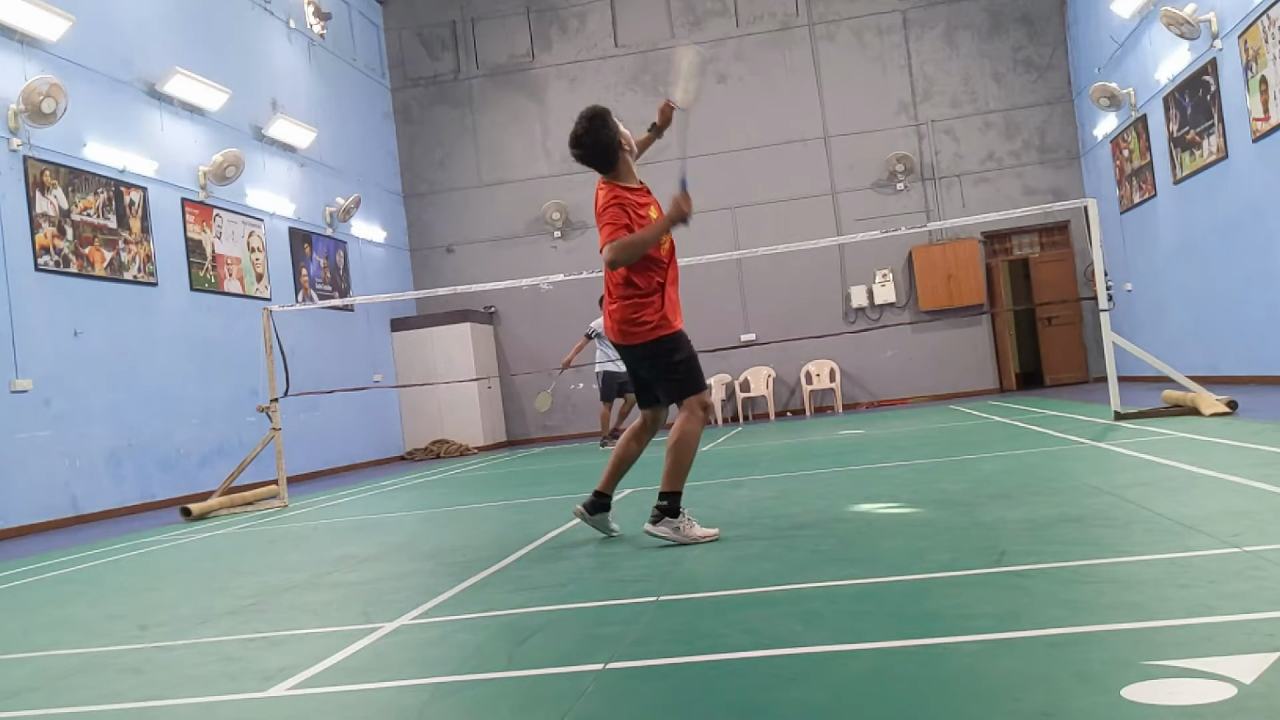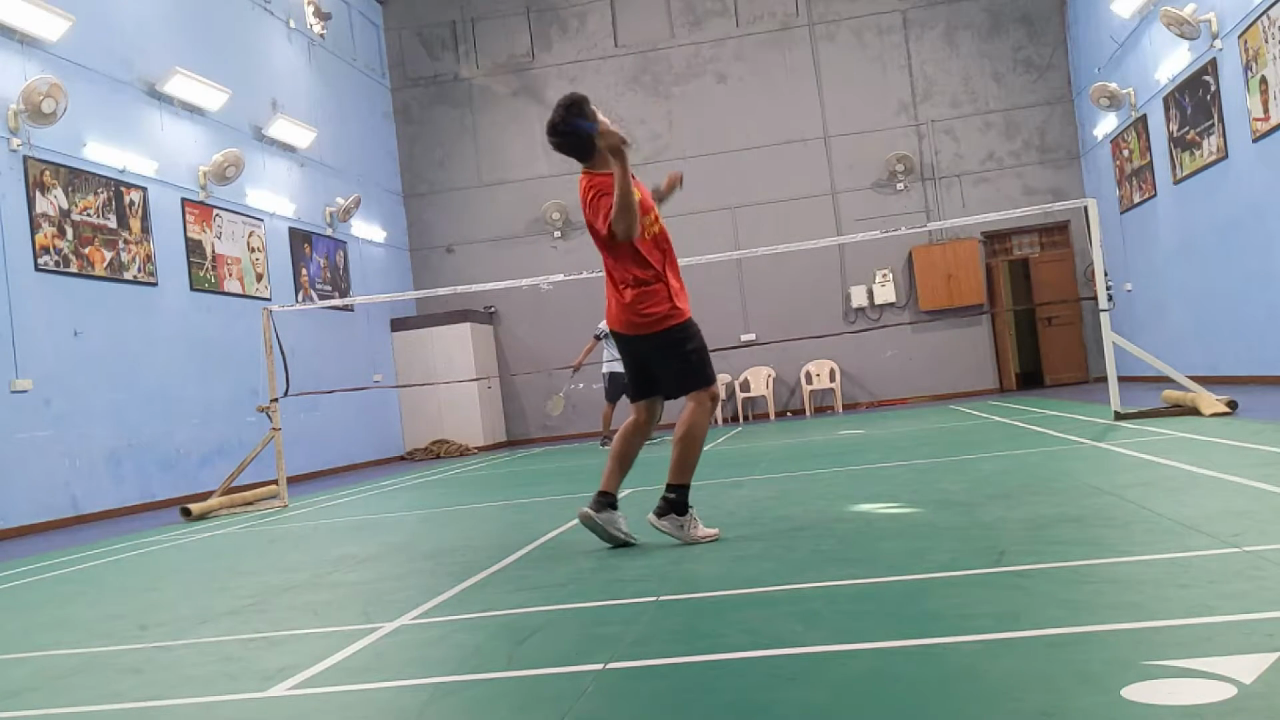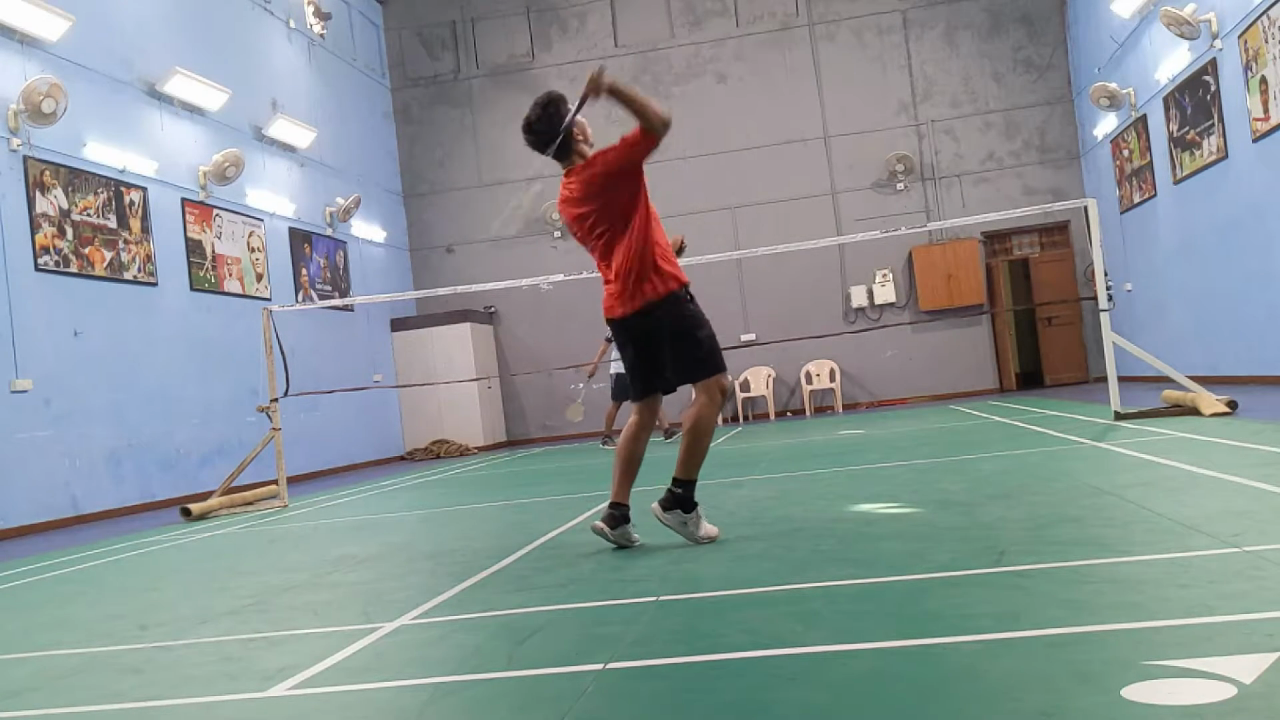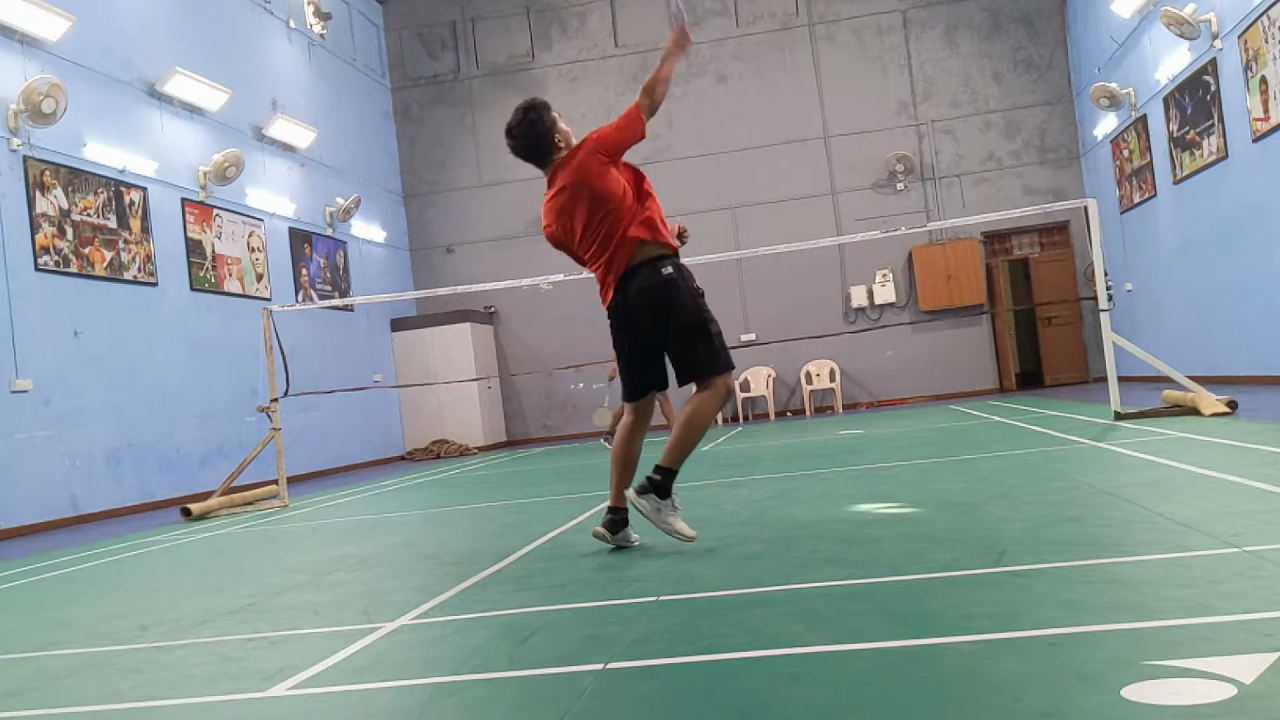
dt=0.3s
person 1, frame 1
left shoulder: (620, 183)
right shoulder: (617, 201)
left elbow: (626, 156)
right elbow: (613, 257)
left wrist: (656, 130)
right wrist: (666, 222)
left hip: (635, 323)
right hip: (649, 322)
left knee: (651, 417)
right knee: (695, 405)
left ankle: (598, 502)
right ankle: (667, 513)
person 1, frame 2
left shoulder: (604, 176)
right shoulder: (600, 188)
right elbow: (626, 231)
left wrist: (657, 194)
right wrist: (621, 160)
left hip: (632, 314)
right hip: (657, 310)
left knee: (645, 412)
right knee: (703, 395)
left ankle: (604, 502)
right ankle: (673, 507)
person 1, frame 3
left shoulder: (568, 194)
right shoulder: (604, 167)
right elbow: (660, 125)
left wrist: (660, 245)
right wrist: (614, 90)
left hip: (622, 304)
right hip: (658, 293)
left knee: (645, 410)
right knee: (712, 387)
left ankle: (617, 515)
right ankle: (679, 500)
person 1, frame 4
left shoulder: (551, 217)
right shoulder: (590, 154)
right elbow: (649, 103)
left wrist: (663, 234)
right wrist: (673, 52)
left hip: (619, 295)
right hip: (661, 276)
left knee: (637, 409)
right knee: (715, 383)
left ankle: (615, 518)
right ankle: (656, 487)
